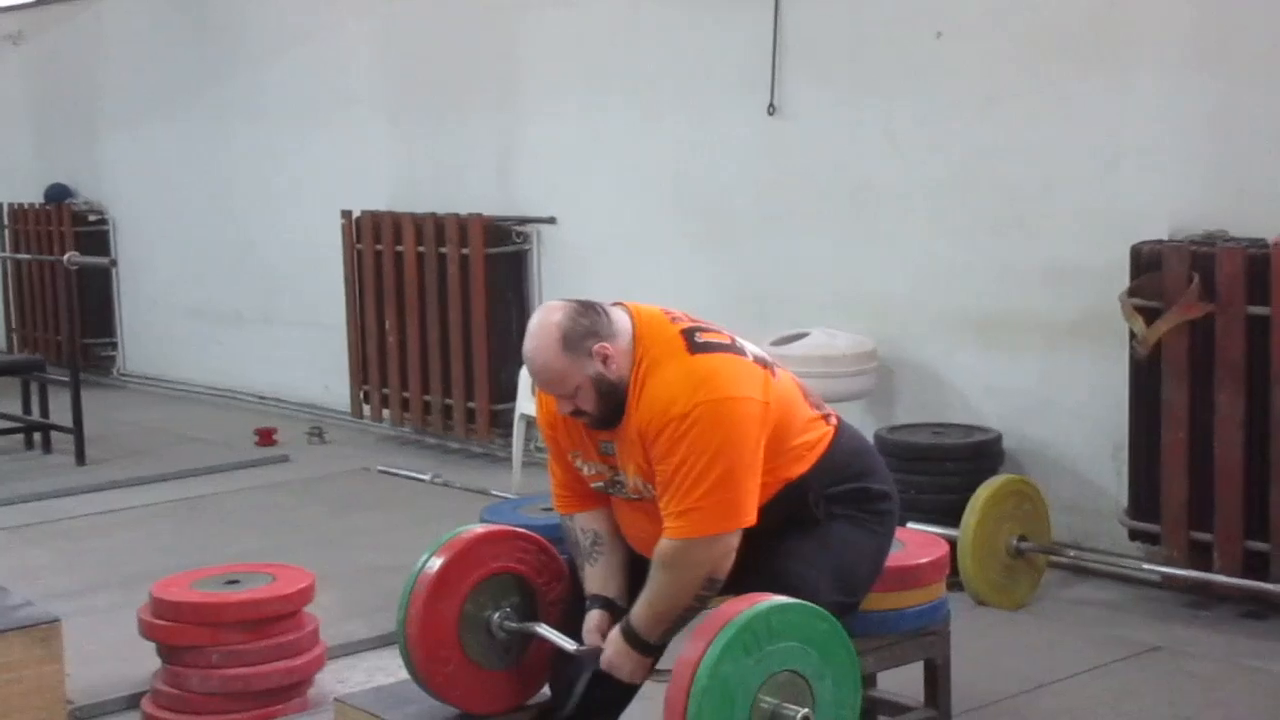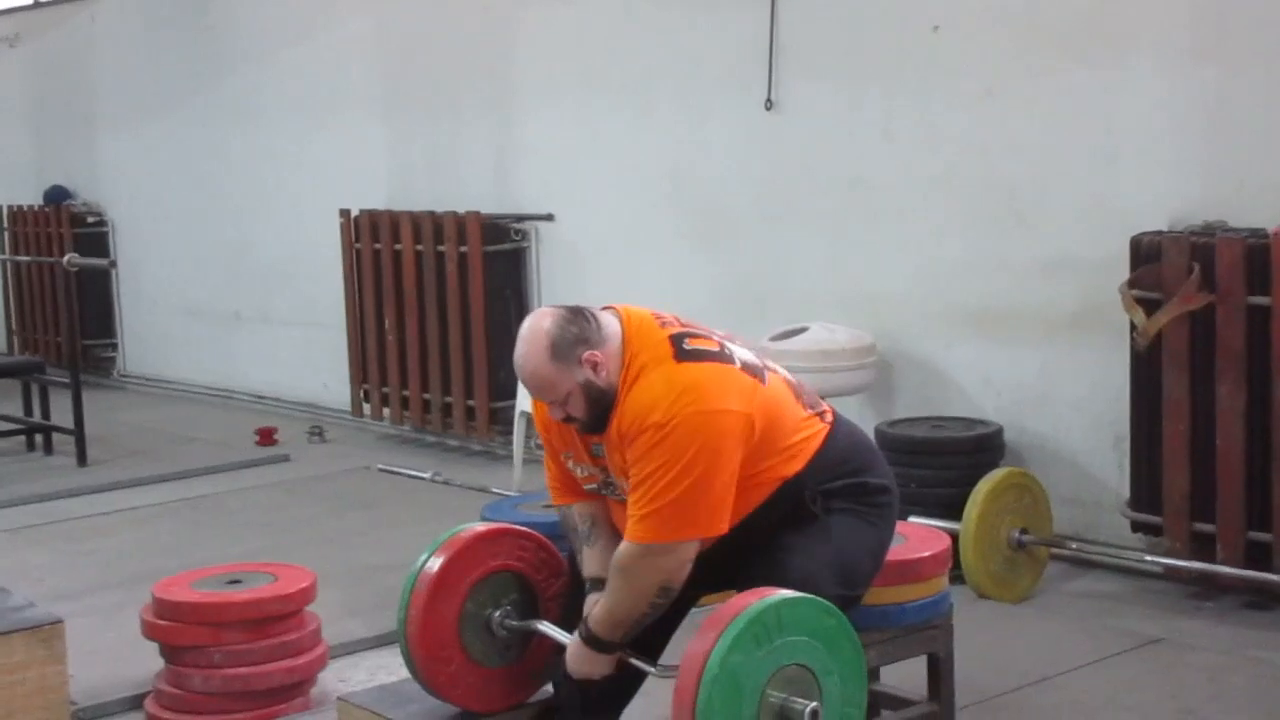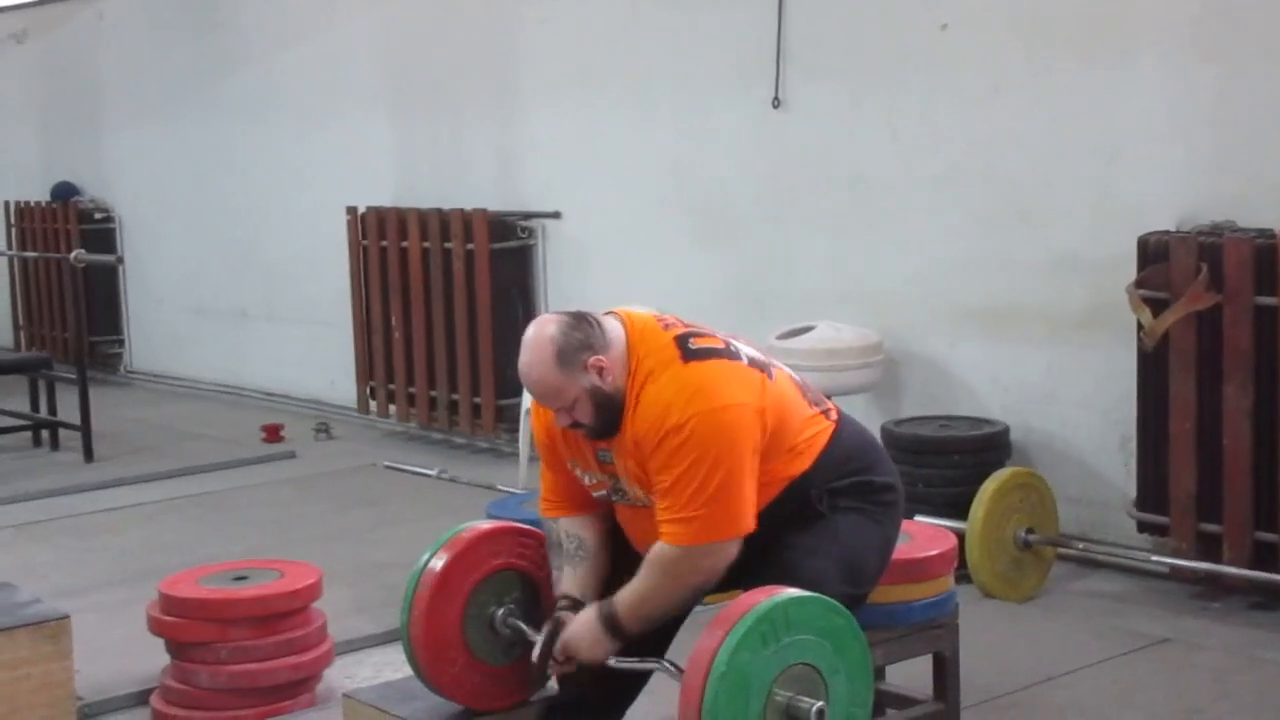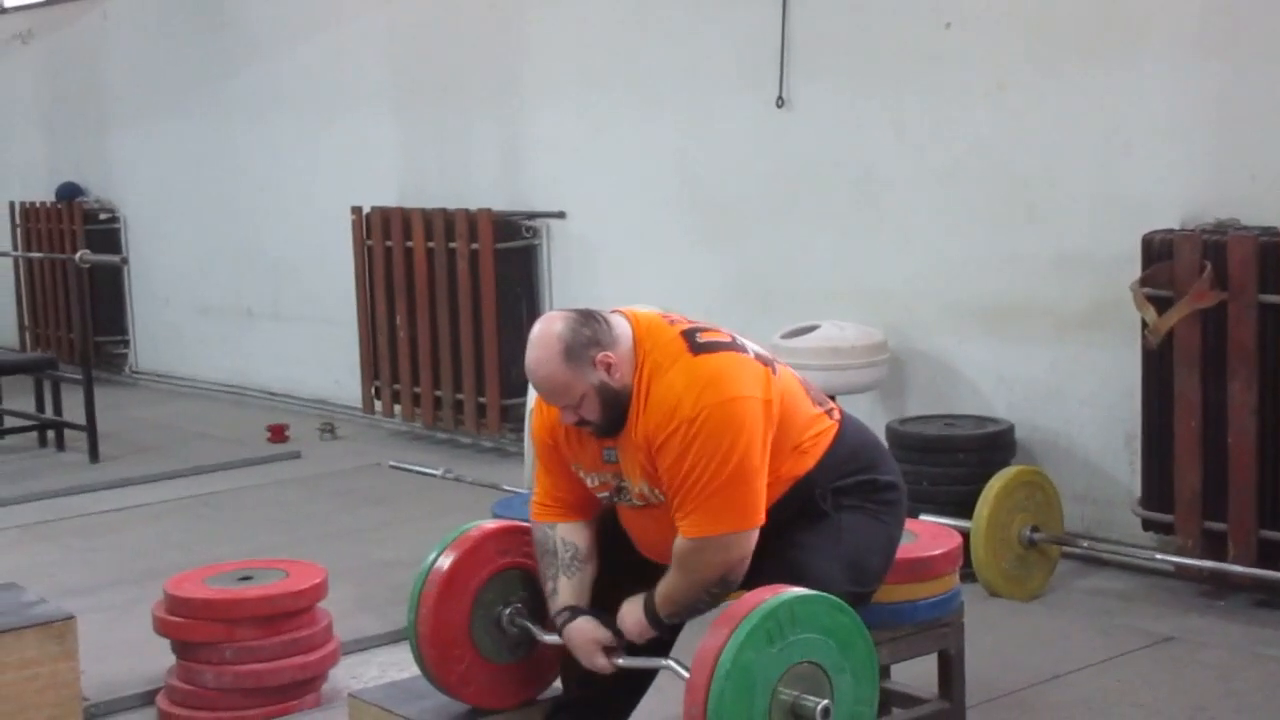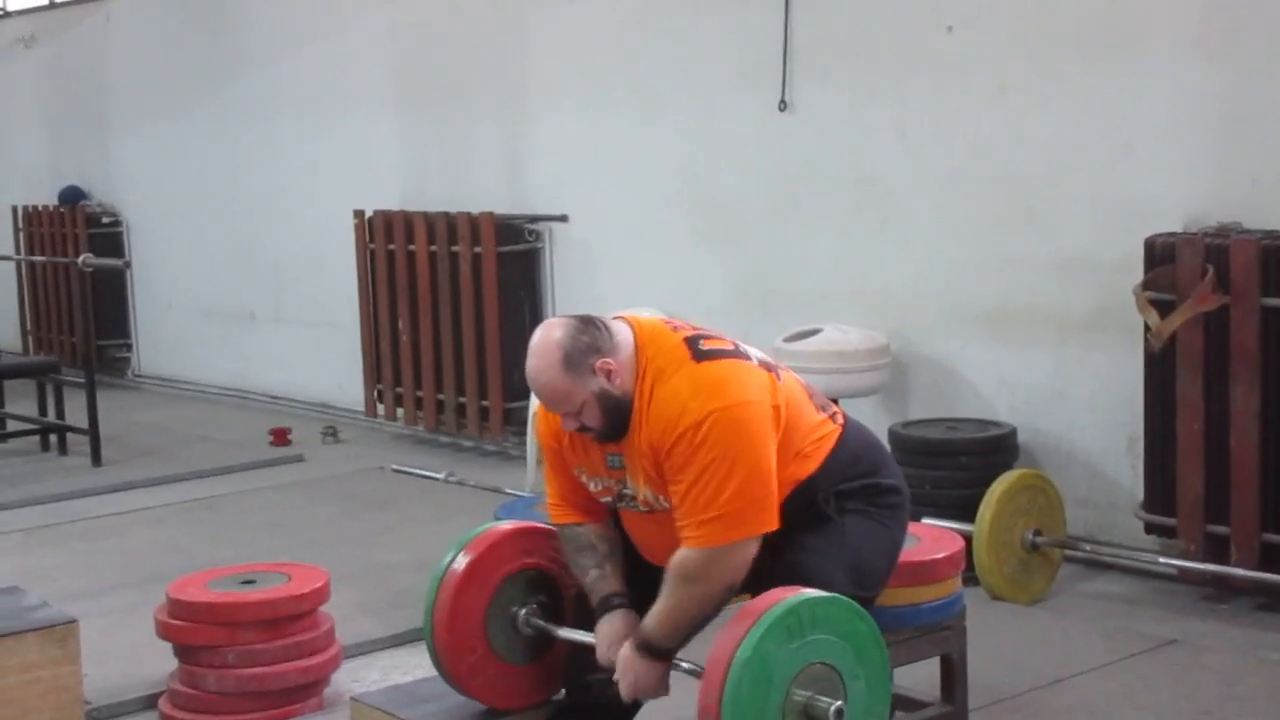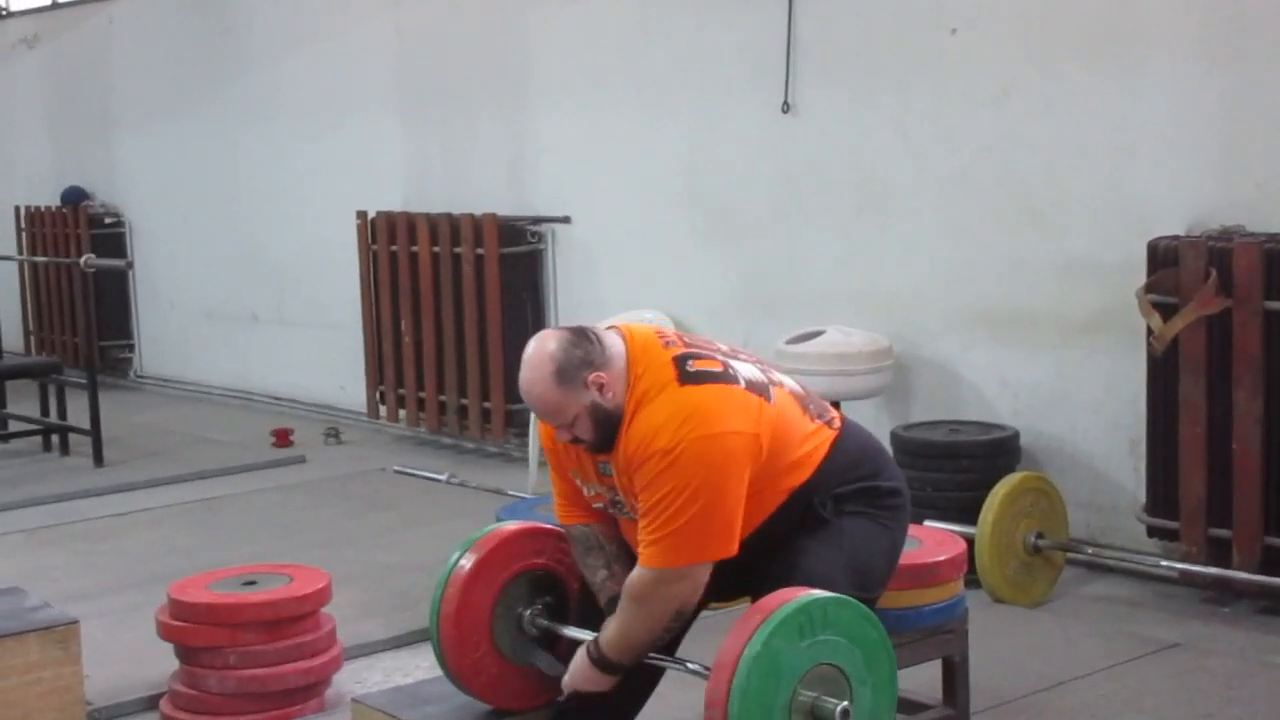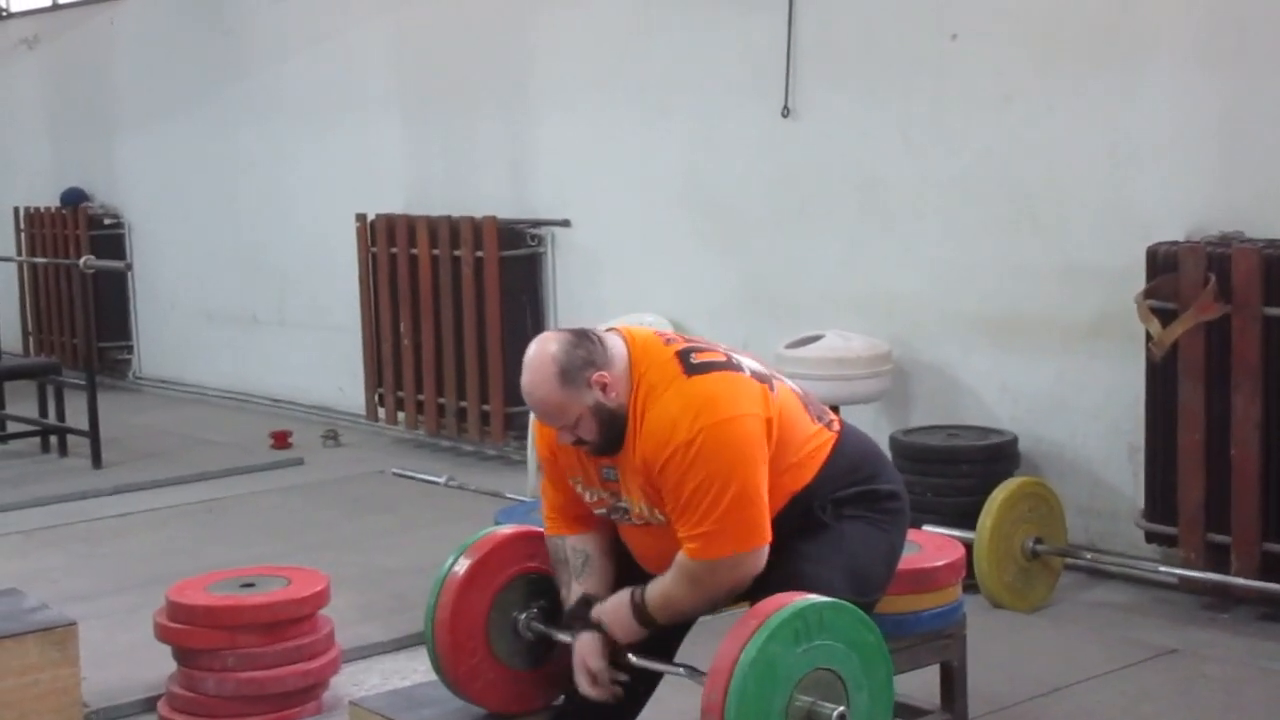
dt=0.4s
person 1, frame 1
left shoulder: (698, 387)
right shoulder: (568, 378)
left elbow: (701, 550)
right elbow: (584, 501)
left wrist: (638, 638)
right wrist: (602, 602)
right knee: (584, 626)
person 1, frame 2
left shoulder: (682, 396)
right shoulder: (562, 379)
left elbow: (656, 558)
right elbow: (582, 492)
left wrist: (598, 641)
right wrist: (597, 587)
right knee: (585, 613)
person 1, frame 3
left shoulder: (695, 394)
right shoulder: (566, 386)
left elbow: (698, 555)
right elbow: (572, 508)
left wrist: (610, 624)
right wrist: (570, 607)
right knee: (613, 598)
person 1, frame 4
left shoulder: (703, 389)
right shoulder: (568, 386)
left elbow: (722, 550)
right elbow: (561, 512)
left wrist: (654, 612)
right wrist: (569, 615)
right knee: (603, 616)
person 1, frame 5
left shoulder: (706, 397)
right shoulder: (570, 394)
left elbow: (720, 557)
right elbow: (576, 511)
left wrist: (651, 649)
right wrist: (613, 607)
person 1, frame 6
left shoulder: (688, 417)
right shoulder: (569, 399)
left elbow: (670, 581)
right elbow: (586, 512)
left wrist: (606, 661)
right wrist: (616, 610)
person 1, frame 7
left shoulder: (698, 406)
right shoulder: (566, 404)
left elbow: (728, 563)
right elbow: (575, 521)
left wrist: (639, 612)
right wrist: (585, 624)
